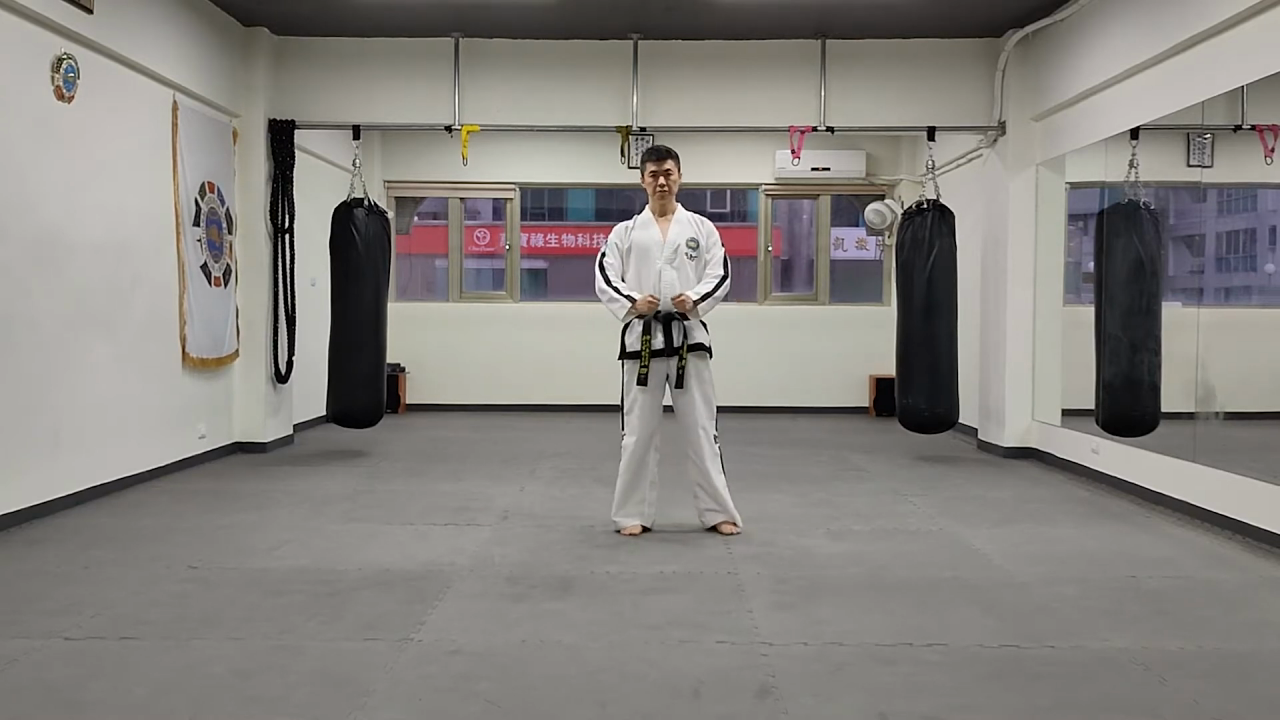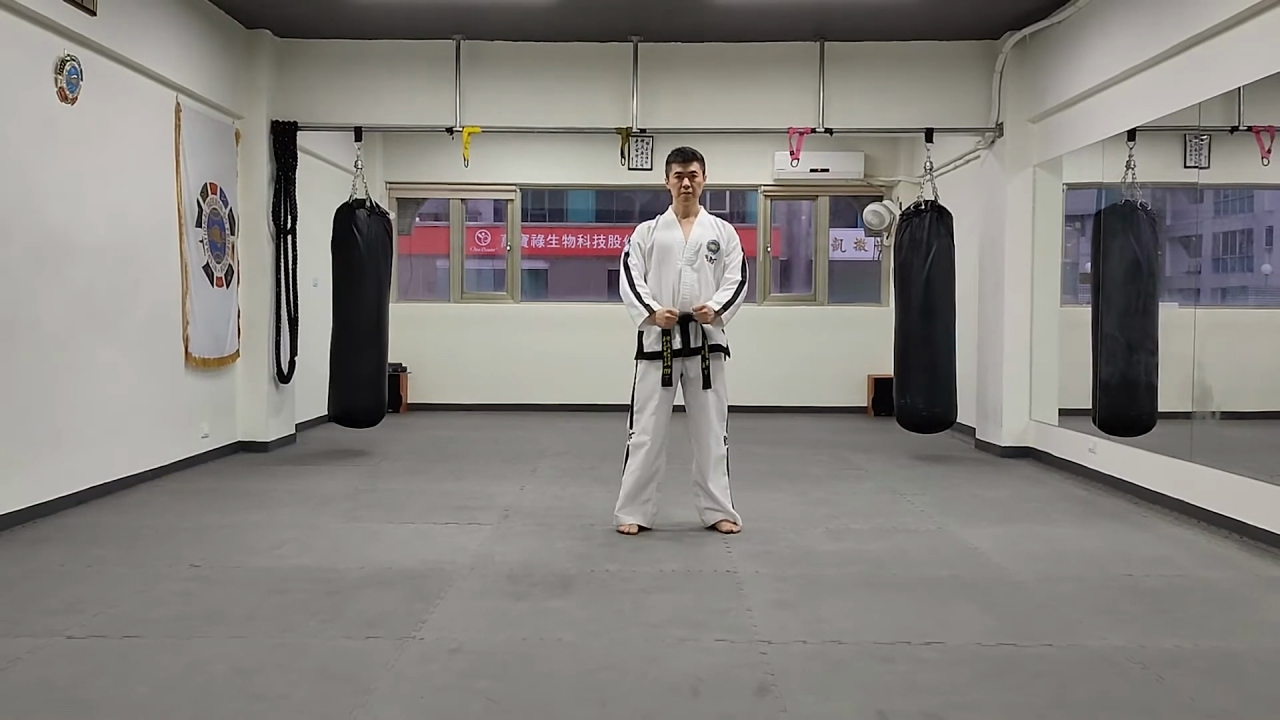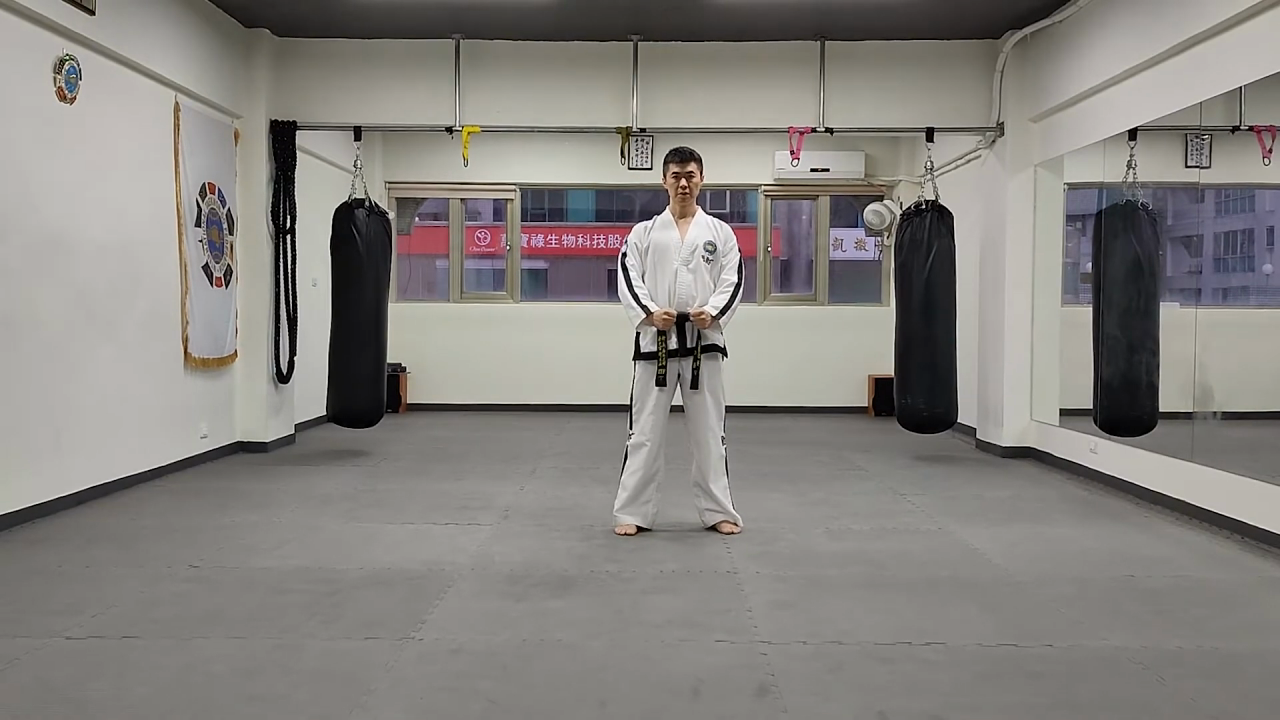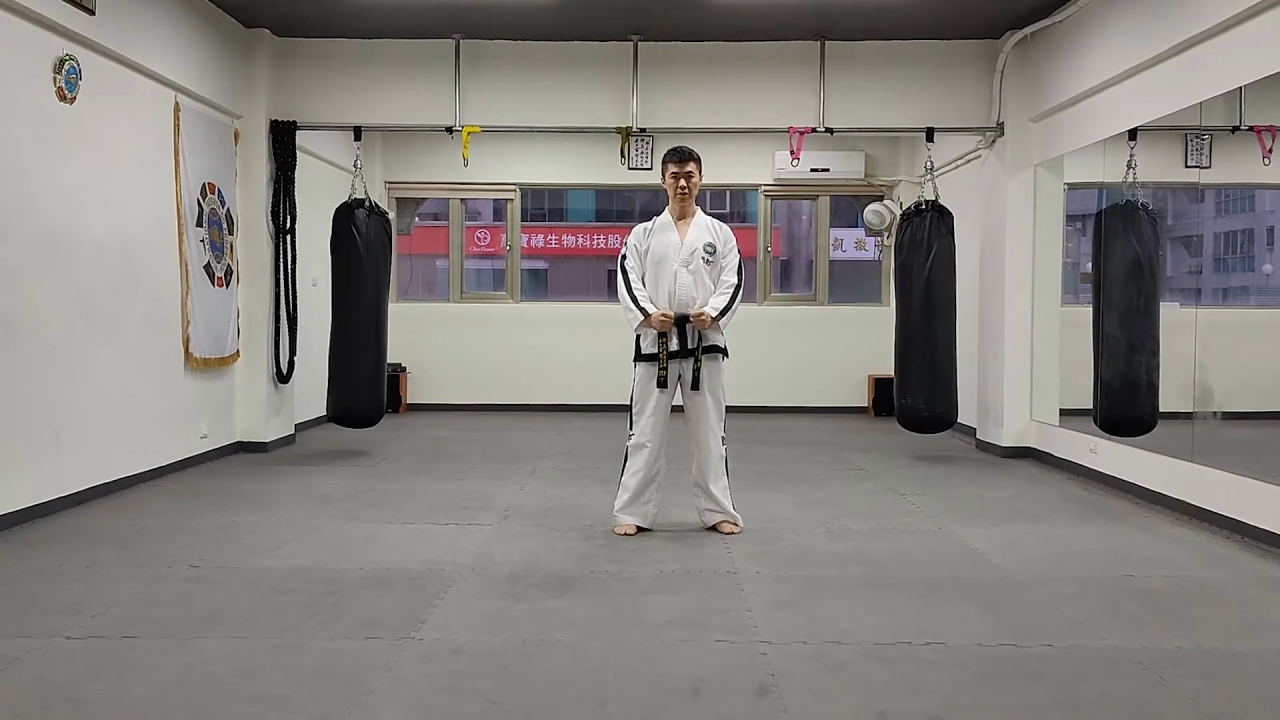
dt=0.5s
person 1, frame 1
left shoulder: (701, 227)
right shoulder: (625, 232)
left elbow: (720, 275)
right elbow: (605, 280)
left wrist: (695, 300)
right wrist: (633, 302)
left hip: (688, 336)
right hip: (643, 337)
left knee: (702, 428)
right knee: (638, 431)
left ankle: (718, 511)
right ankle: (633, 513)
person 1, frame 2
left shoulder: (722, 231)
right shoulder: (647, 232)
left elbow: (737, 280)
right elbow: (630, 280)
left wrist: (716, 309)
right wrist: (652, 312)
left hip: (706, 339)
right hip: (658, 339)
left knee: (710, 430)
right knee: (646, 430)
left ankle: (717, 510)
right ankle: (633, 512)
person 1, frame 3
left shoulder: (719, 232)
right shoulder: (644, 232)
left elbow: (732, 281)
right elbow: (628, 280)
left wrist: (713, 313)
right wrist: (650, 313)
left hip: (703, 339)
right hip: (655, 339)
left knee: (709, 430)
right knee: (645, 431)
left ankle: (718, 511)
right ankle: (633, 512)
person 1, frame 4
left shoulder: (719, 233)
right shoulder: (643, 234)
left elbow: (733, 282)
right elbow: (628, 282)
left wrist: (713, 313)
right wrist: (648, 315)
left hip: (704, 341)
right hip: (656, 340)
left knee: (709, 431)
right knee: (646, 432)
left ankle: (718, 511)
right ankle: (633, 512)
